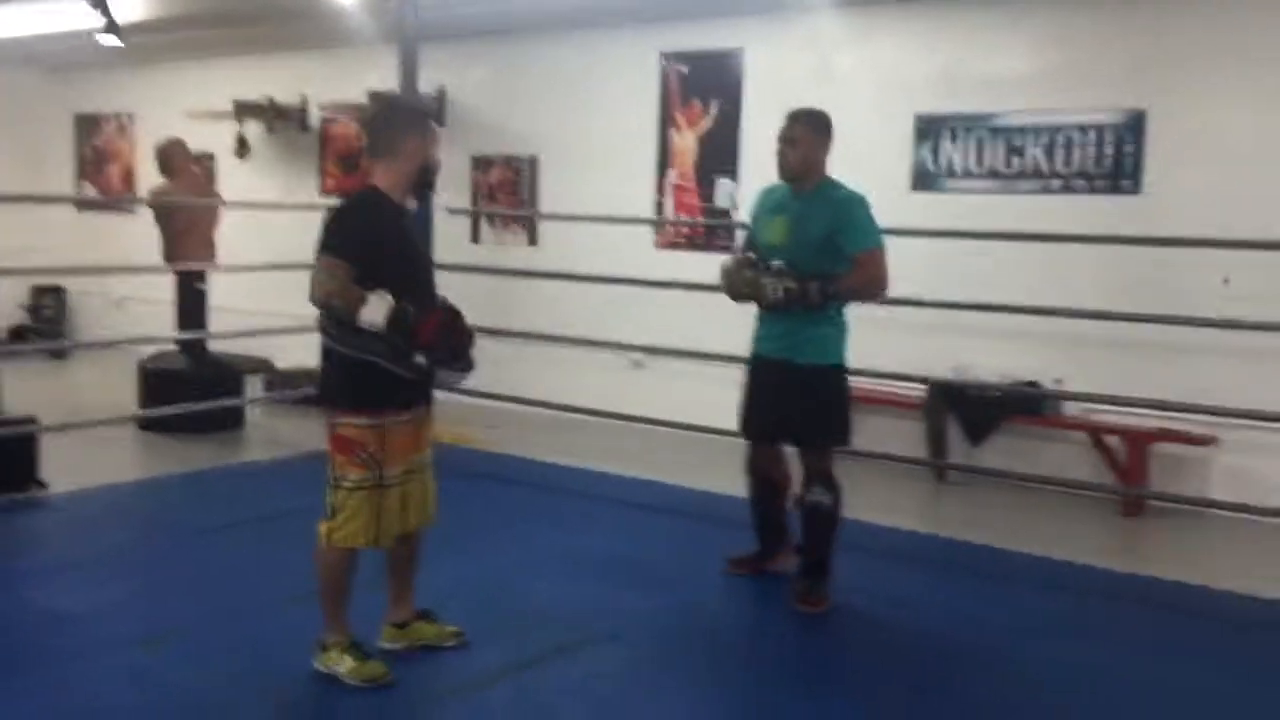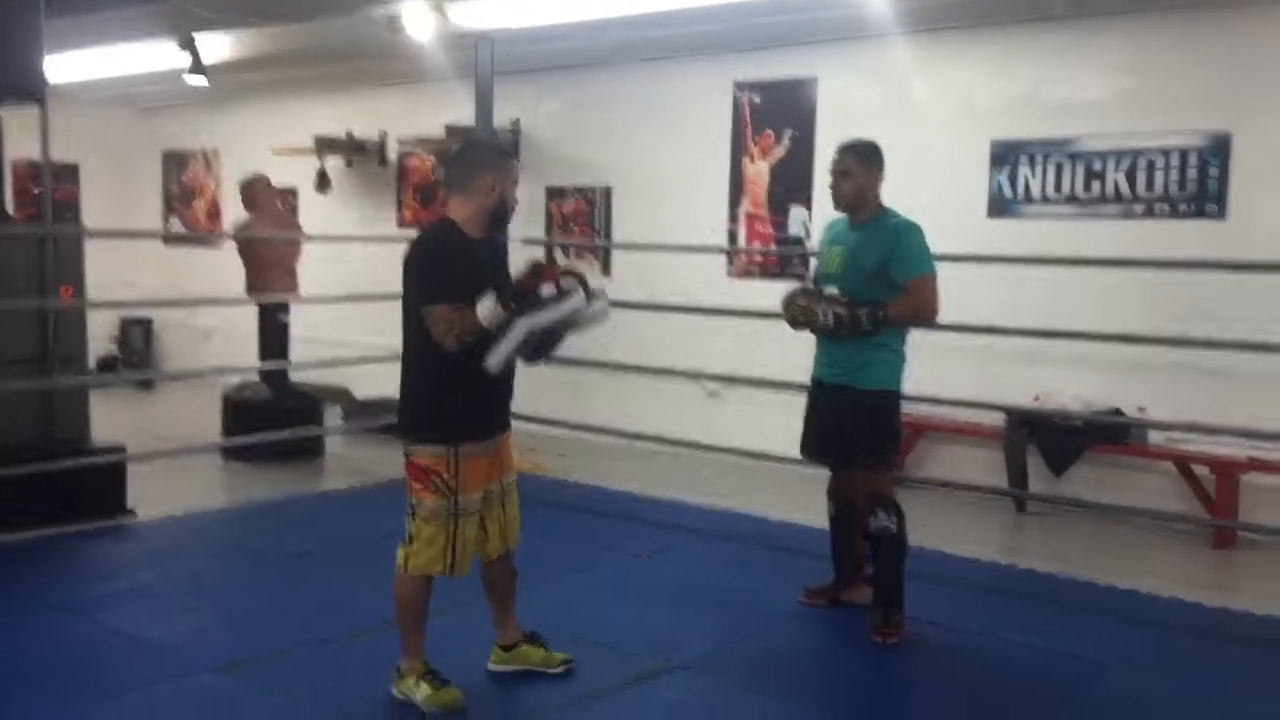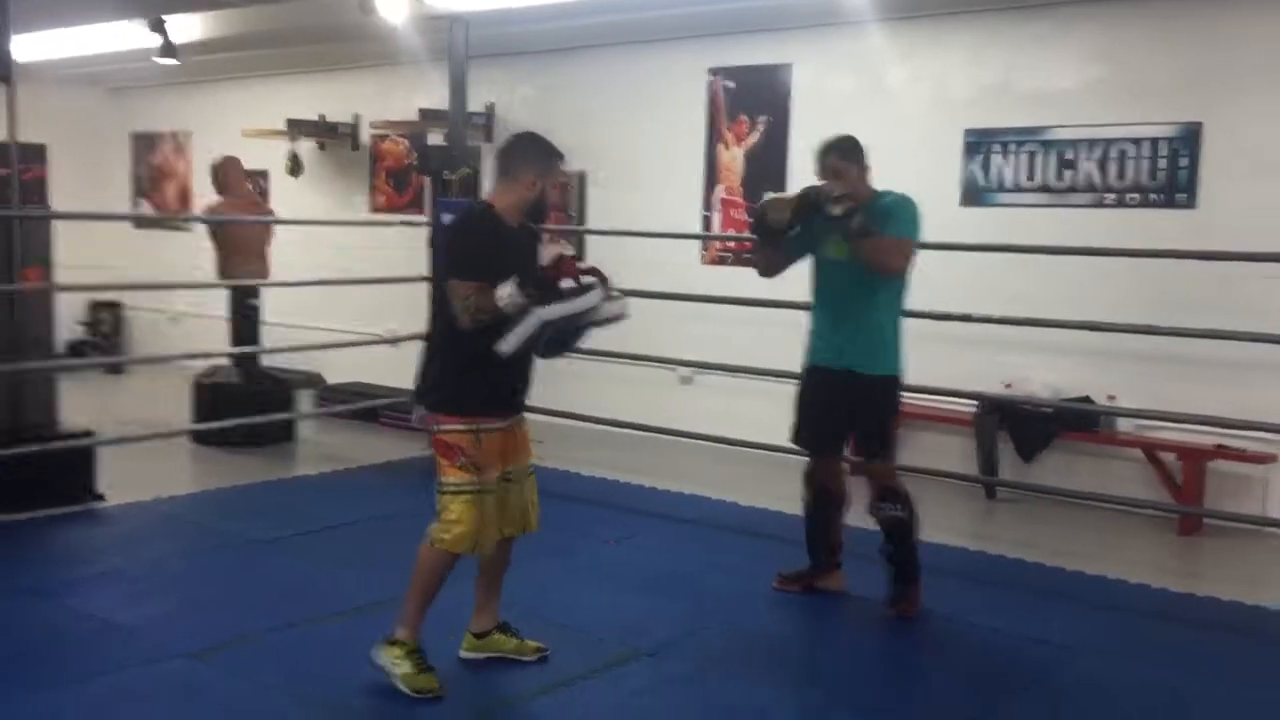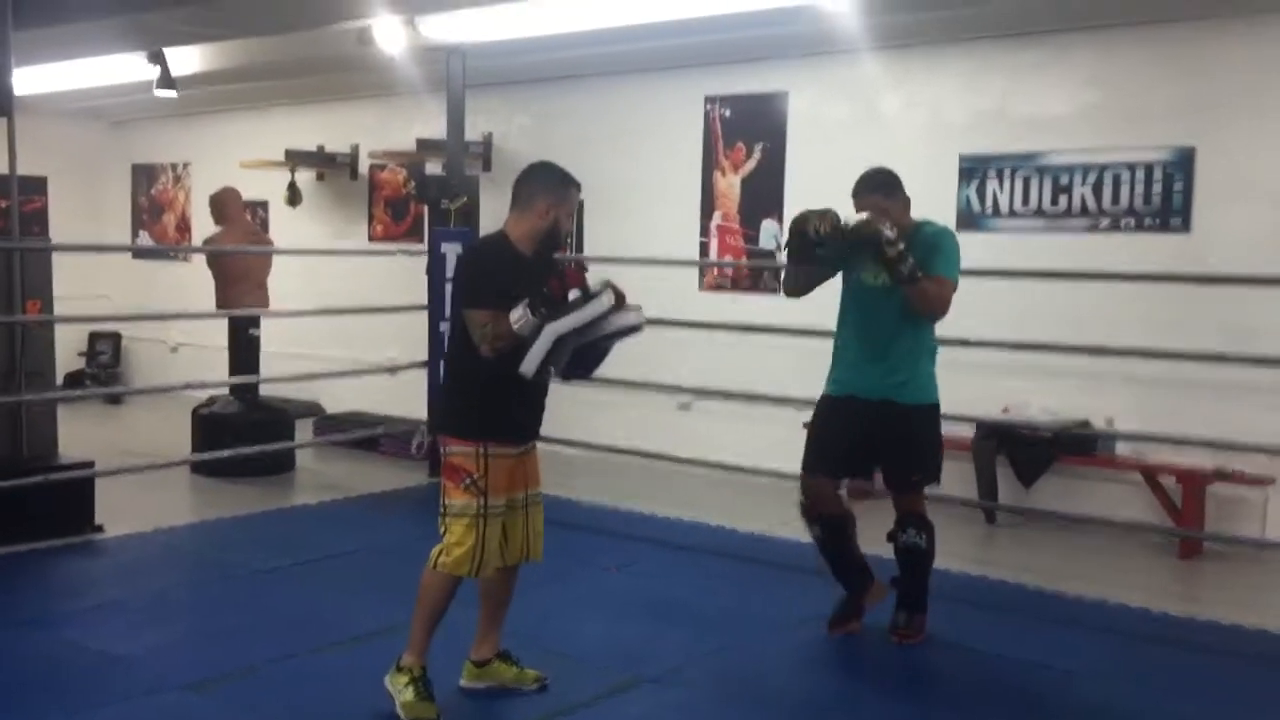
dt=0.5s
person 1, frame 1
left shoulder: (399, 216)
right shoulder: (357, 215)
right elbow: (327, 291)
left wrist: (441, 321)
right wrist: (409, 323)
left hip: (408, 394)
right hip: (364, 401)
left knee: (410, 513)
right knee: (349, 521)
left ankle: (402, 619)
right ankle: (334, 643)
person 1, frame 2
left shoulder: (484, 247)
right shoulder: (433, 250)
right elbow: (452, 334)
left wrist: (534, 295)
right wrist: (513, 295)
left hip: (488, 423)
right hip: (441, 431)
left knee: (498, 540)
right knee: (425, 549)
left ankle: (509, 643)
right ankle: (410, 670)
person 1, frame 3
left shoulder: (526, 237)
right shoulder: (467, 231)
right elbow: (469, 313)
right wrist: (529, 287)
left hip: (505, 401)
right hip: (462, 404)
left knee: (507, 519)
right knee: (461, 524)
left ankle: (484, 629)
right ankle: (401, 641)
person 1, frame 4
left shoulder: (543, 266)
right shoulder: (482, 260)
right elbow: (490, 341)
right wrist: (546, 304)
left hip: (519, 430)
right hip: (474, 431)
left knee: (510, 547)
right knee: (459, 548)
left ankle: (484, 657)
right ankle: (409, 667)
person 2, frame 1
left shoulder: (845, 206)
right shoulder: (769, 199)
left elbow: (874, 281)
right elbow: (749, 255)
left wrist: (805, 291)
right wrist: (739, 274)
left hip: (815, 356)
right hip: (768, 349)
left knee: (816, 462)
right knee: (762, 452)
left ankle: (815, 575)
right ankle: (774, 547)
person 2, frame 2
left shoulder: (899, 234)
right shoulder: (834, 231)
left elbow: (924, 306)
left wrist: (856, 317)
right wrist: (803, 302)
left hip: (872, 380)
right hip: (829, 374)
left knee: (875, 486)
right knee: (842, 480)
left ankle: (890, 604)
right ankle: (851, 578)
person 2, frame 3
left shoulder: (896, 209)
right shoulder: (818, 215)
left elbow: (891, 261)
right elbow: (767, 267)
left wrist: (847, 217)
right wrist: (770, 227)
left hip: (873, 367)
right hip: (823, 361)
left knee: (878, 470)
right knee: (821, 464)
left ankle: (906, 579)
right ankle: (824, 566)
person 2, frame 4
left shoulder: (937, 241)
right shoulder: (852, 239)
left elbow: (935, 306)
right elbow: (795, 286)
left wrist: (894, 252)
right wrist: (801, 245)
left hip: (908, 397)
right hip: (847, 390)
left knee: (908, 502)
right knee: (817, 490)
left ankle: (912, 607)
right ankle: (860, 586)
person 3, frame 1
left shoulder: (165, 196)
right shoulder: (205, 188)
left hip: (186, 262)
right hip: (201, 259)
left knee: (190, 325)
left ankle: (193, 360)
right ankle: (197, 358)
person 3, frame 2
left shoulder: (247, 230)
right shoulder: (291, 224)
left hip: (269, 297)
right hip: (285, 292)
left knee: (272, 356)
right ankle: (278, 391)
person 3, frame 3
left shoulder: (218, 213)
right shoulder: (262, 209)
left hip: (239, 281)
right hip: (256, 278)
left knee: (243, 343)
right ankle: (249, 376)
person 3, frame 4
left shoulder: (216, 243)
right shoulder: (263, 240)
left elbow: (221, 276)
right elbow: (259, 277)
left hip: (238, 313)
right hip: (258, 309)
left knee: (241, 374)
person 4, frame 1
left shoulder: (694, 131)
right shoulder: (678, 125)
left elbow: (708, 120)
right elbow: (673, 98)
left wrist: (713, 109)
right wrist: (672, 73)
left hip: (690, 181)
right hip: (677, 179)
left knee: (694, 227)
right knee: (672, 223)
person 4, frame 2
left shoulder: (767, 161)
right shoulder: (750, 154)
left elbow: (780, 151)
right elbow: (746, 127)
left wrist: (786, 139)
right wrist: (744, 104)
left hip: (763, 211)
right hip: (749, 208)
left knee: (766, 257)
right knee: (744, 250)
person 4, frame 3
left shoulder: (741, 147)
right shoulder: (725, 140)
left elbow: (755, 137)
right elbow: (719, 113)
left wrist: (760, 126)
right wrist: (717, 89)
left hip: (738, 198)
right hip: (724, 195)
left knee: (740, 244)
right knee: (716, 239)
person 4, frame 4
left shoulder: (738, 174)
right shoulder: (722, 168)
left elbow: (751, 163)
right elbow: (717, 141)
left wrist: (757, 153)
right wrist: (715, 118)
left hip: (734, 225)
right hip: (721, 222)
left knee: (737, 271)
right knee: (714, 268)
